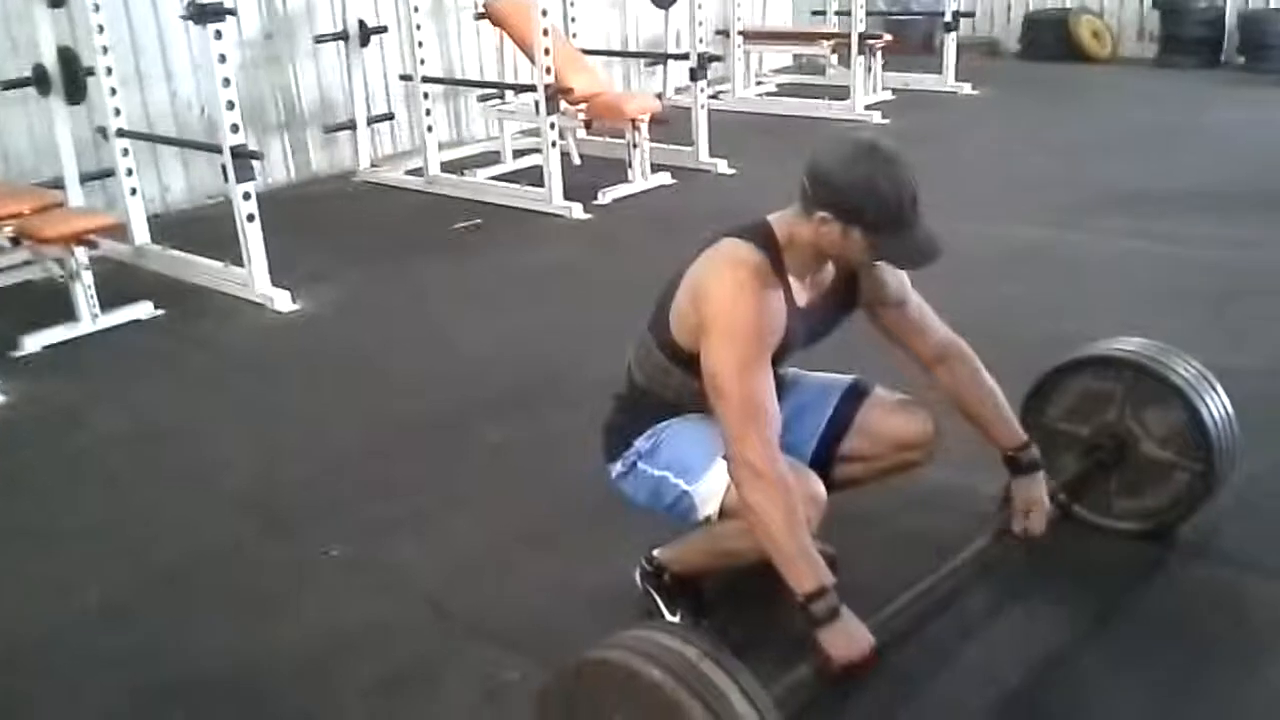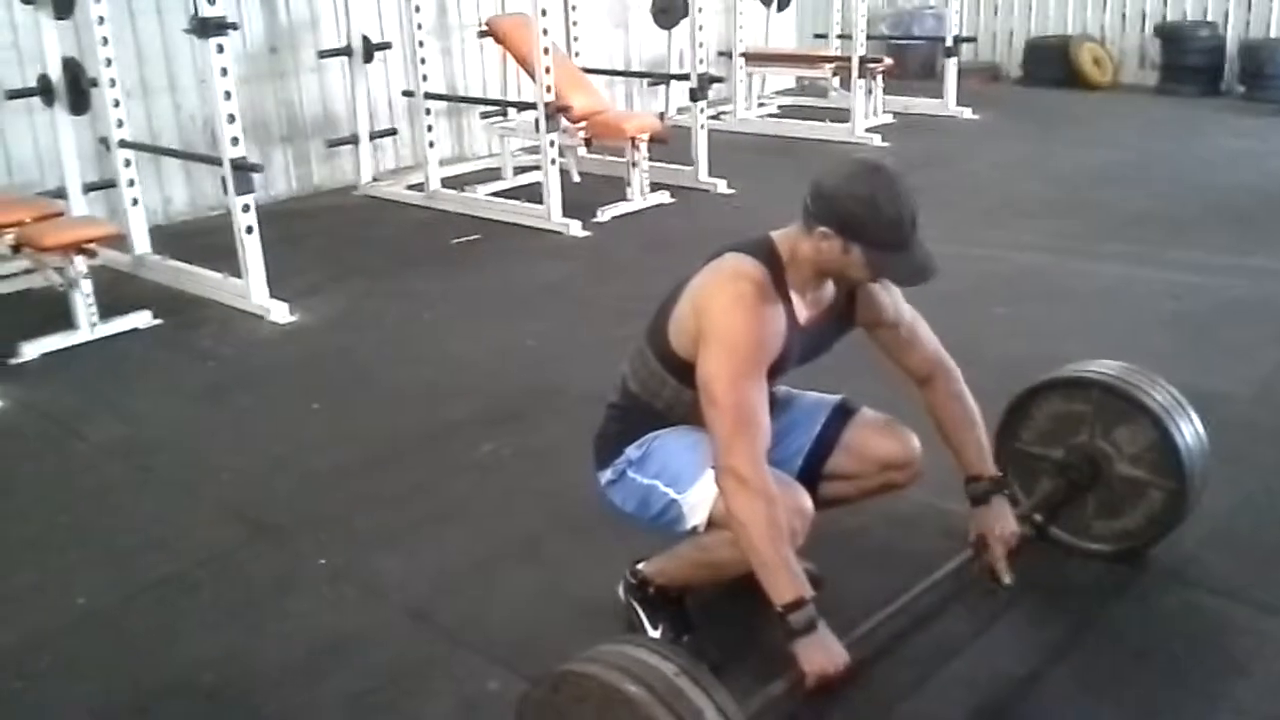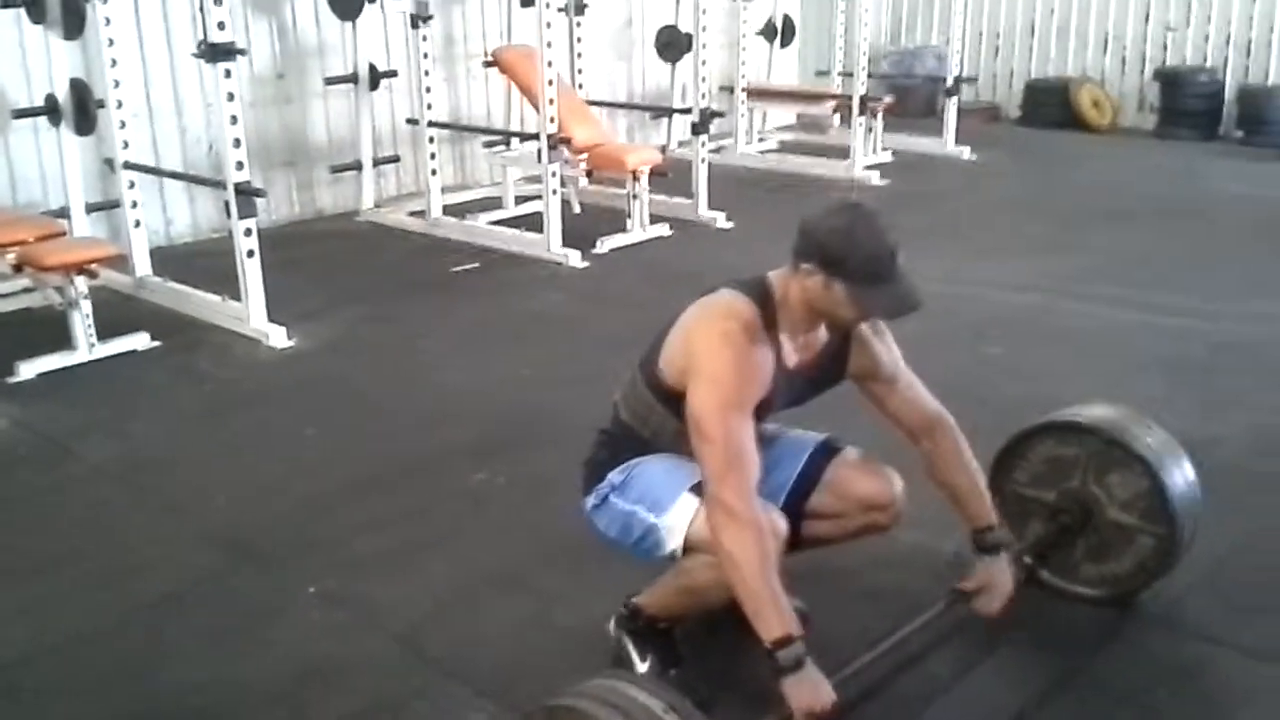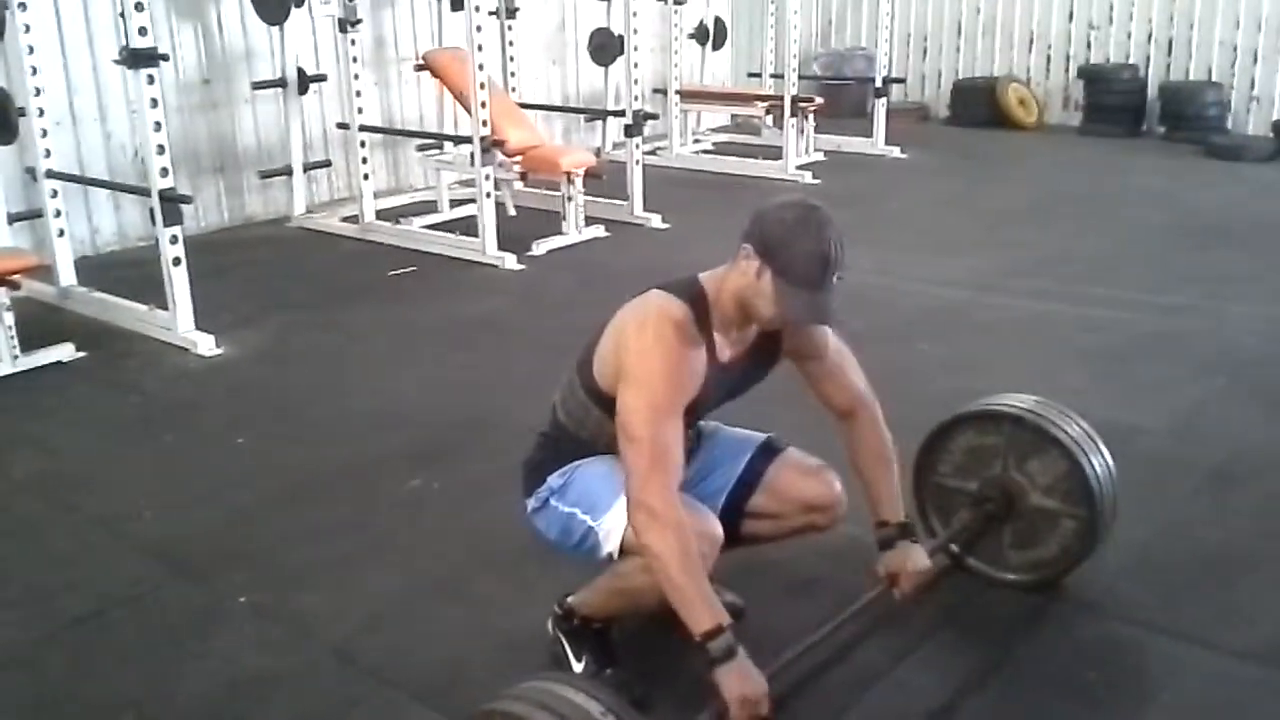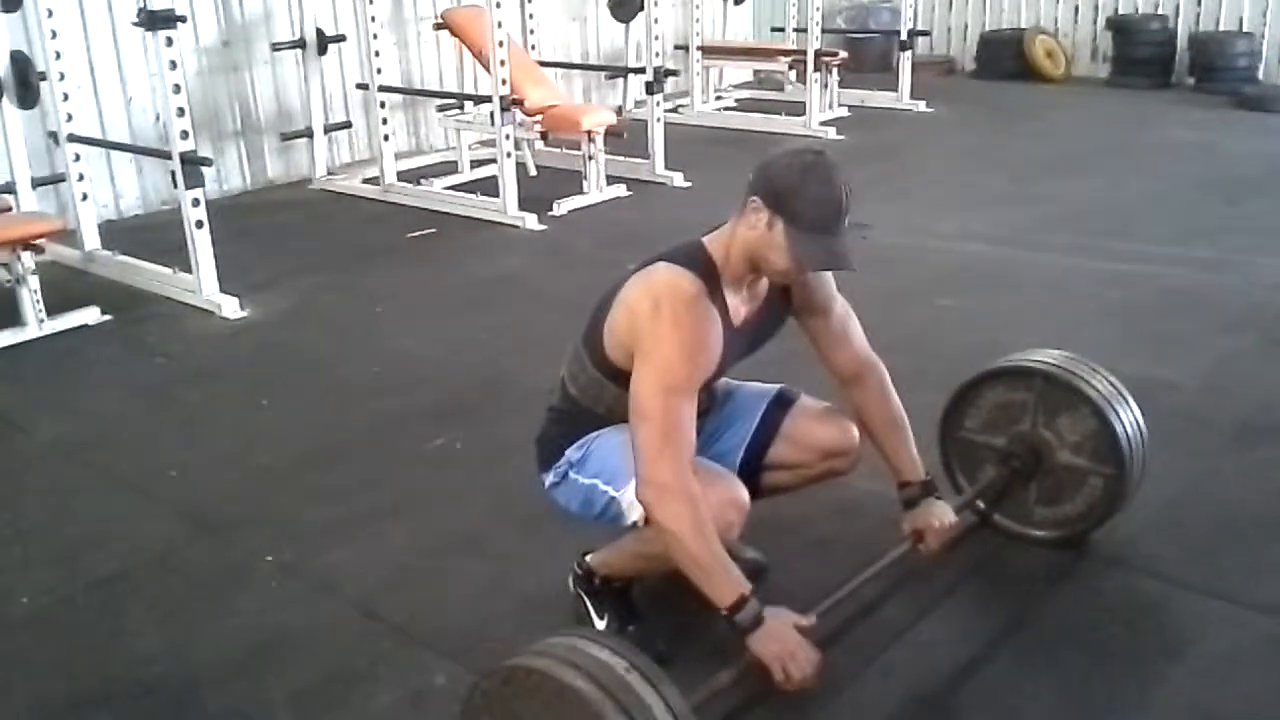
dt=1s
person 1, frame 1
left shoulder: (858, 261)
right shoulder: (742, 287)
left elbow: (944, 353)
right elbow: (754, 464)
left wrist: (1024, 463)
right wrist: (826, 610)
right hip: (656, 435)
left knee: (911, 433)
right knee: (802, 500)
left ankle: (786, 533)
right ankle: (665, 569)
person 1, frame 2
left shoulder: (859, 283)
right shoulder: (743, 301)
left elbow: (935, 372)
right elbow: (742, 474)
left wrist: (988, 491)
right wrist: (804, 623)
left hip: (744, 414)
right hip: (645, 444)
left knee: (897, 455)
right knee: (788, 514)
left ankle: (766, 546)
right ankle: (651, 583)
person 1, frame 3
left shoulder: (855, 334)
right shoulder: (731, 338)
left elbow: (931, 426)
right elbow: (732, 507)
left wrist: (991, 543)
right wrist: (791, 660)
left hip: (731, 449)
right hip: (630, 471)
left knee: (880, 497)
right knee: (761, 534)
left ankle: (746, 579)
right ankle: (643, 617)
person 1, frame 4
left shoulder: (792, 316)
right shoulder: (665, 334)
left elbow: (858, 410)
right elbow: (652, 507)
left wrist: (896, 533)
right wrist: (723, 651)
right hip: (571, 474)
left knee: (821, 498)
right knee: (693, 538)
left ankle: (681, 579)
right ankle: (578, 617)
person 1, frame 5
left shoulder: (796, 274)
right shoulder: (678, 306)
left elbow: (861, 372)
right elbow: (661, 488)
left wrist: (918, 491)
right wrist: (752, 617)
right hip: (587, 445)
left knee: (837, 441)
right knee: (722, 508)
left ankle: (707, 536)
right ankle: (599, 575)
